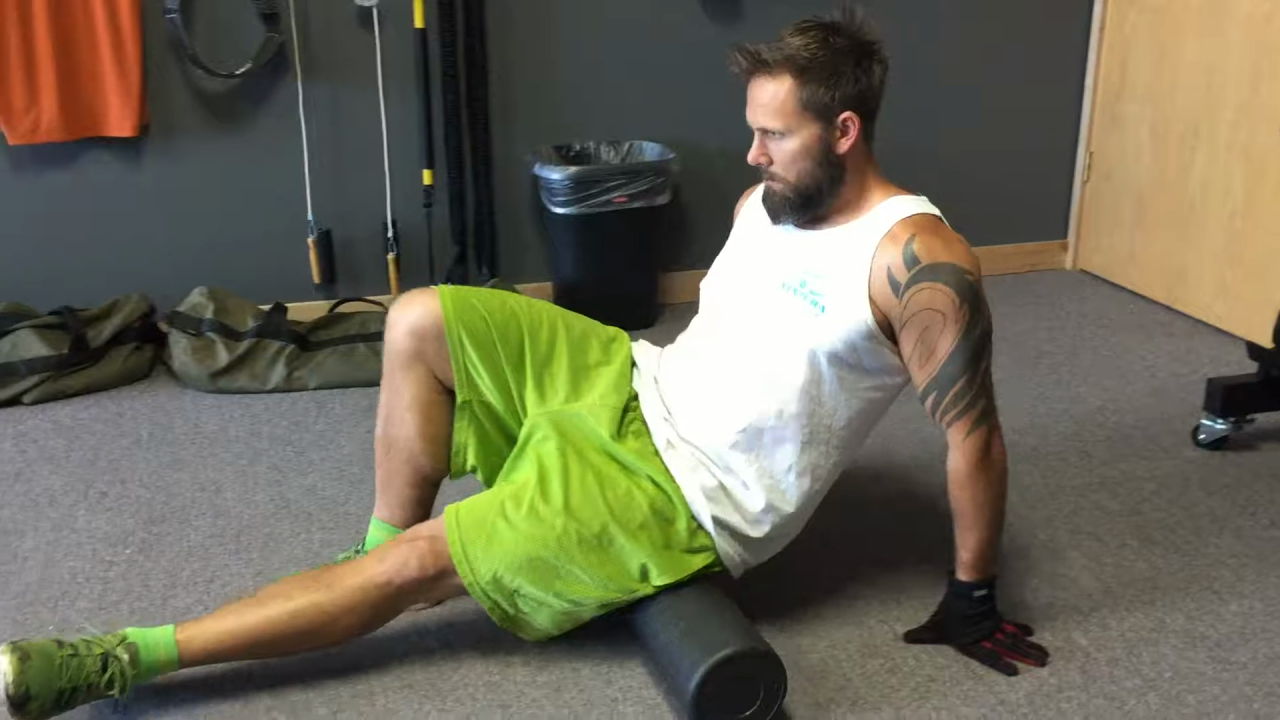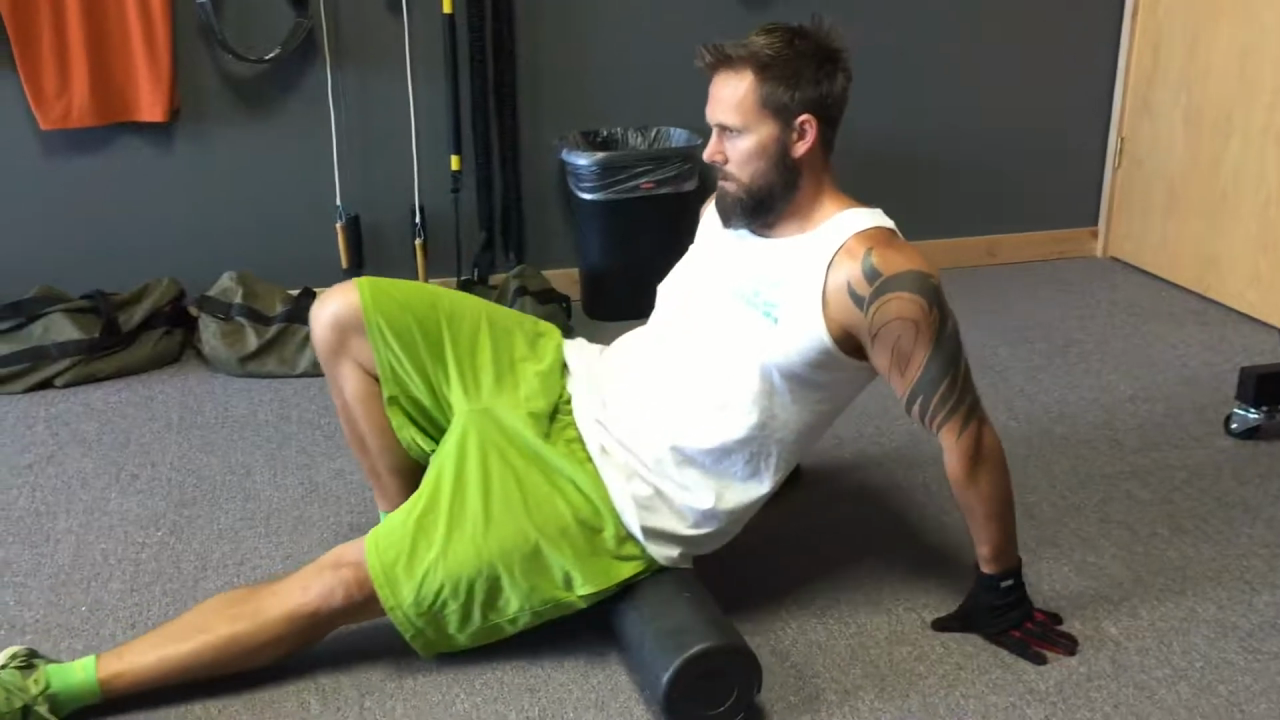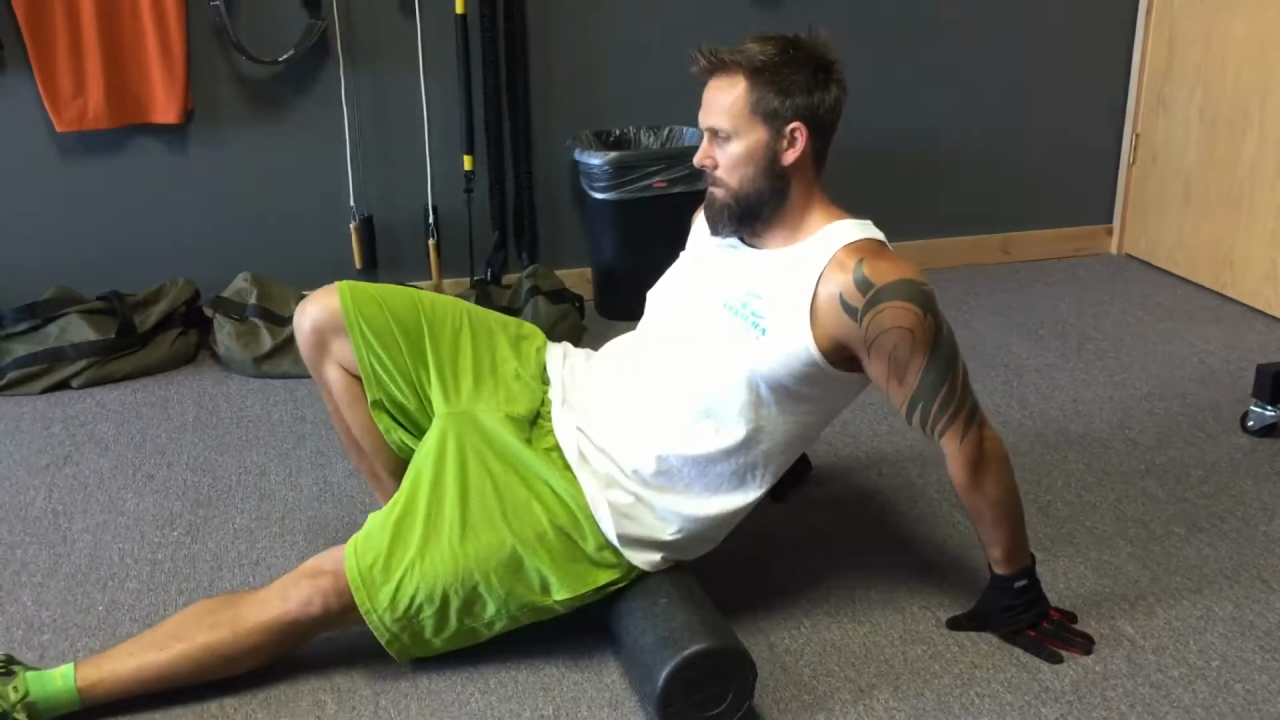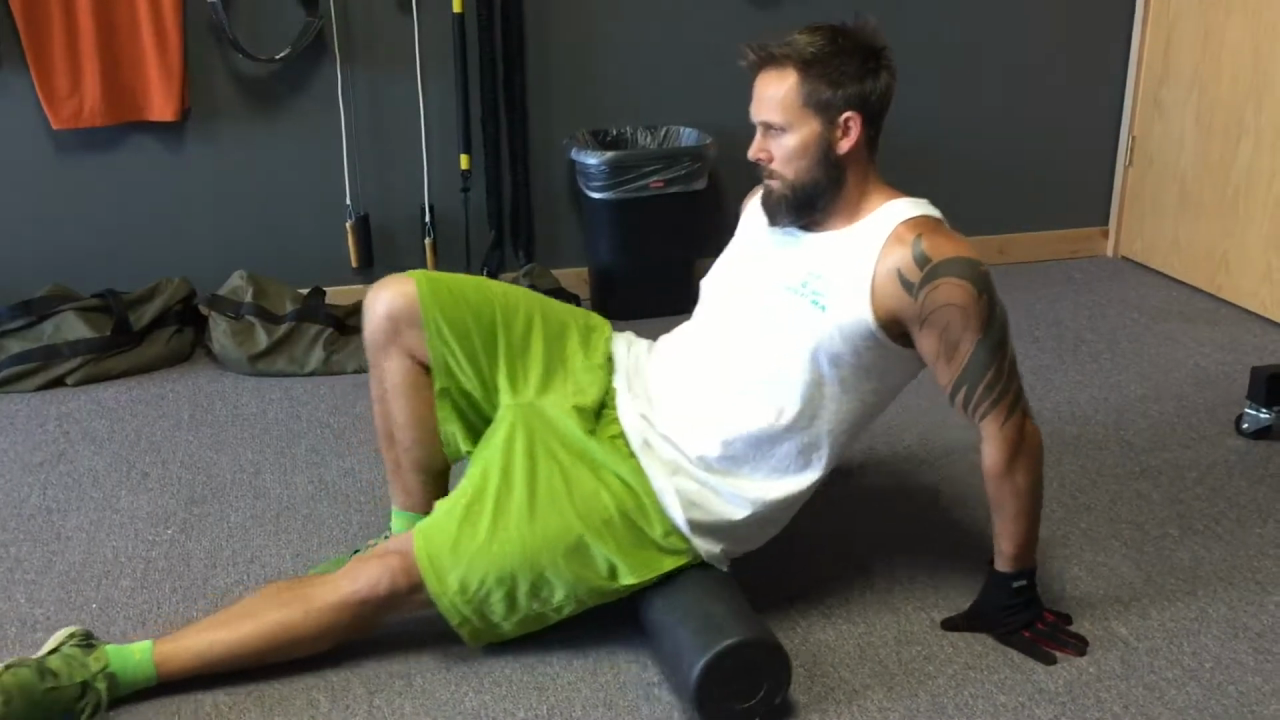
dt=0.4s
person 1, frame 1
left shoulder: (916, 258)
right shoulder: (769, 202)
left elbow: (972, 436)
left wrist: (972, 602)
left hip: (682, 499)
right hip: (635, 391)
left knee: (420, 565)
right knee: (424, 322)
right ankle: (374, 550)
person 1, frame 2
left shoulder: (869, 271)
right shoulder: (735, 203)
left elbow: (964, 435)
left wrist: (999, 591)
left hip: (615, 495)
right hip: (574, 385)
left knee: (337, 586)
right knee: (344, 316)
right ankle: (409, 533)
person 1, frame 3
left shoulder: (860, 285)
right shoulder: (726, 213)
left elbow: (966, 441)
left wrist: (1014, 589)
left hip: (594, 503)
right hip: (557, 390)
left knee: (319, 591)
right knee: (328, 319)
right ankle: (415, 530)
person 1, frame 4
left shoulder: (917, 260)
right shoulder: (772, 203)
left elbow: (1006, 425)
left wrist: (1012, 589)
left hip: (651, 491)
right hip: (616, 382)
left knee: (388, 578)
right knee: (399, 306)
right ankle: (426, 527)
